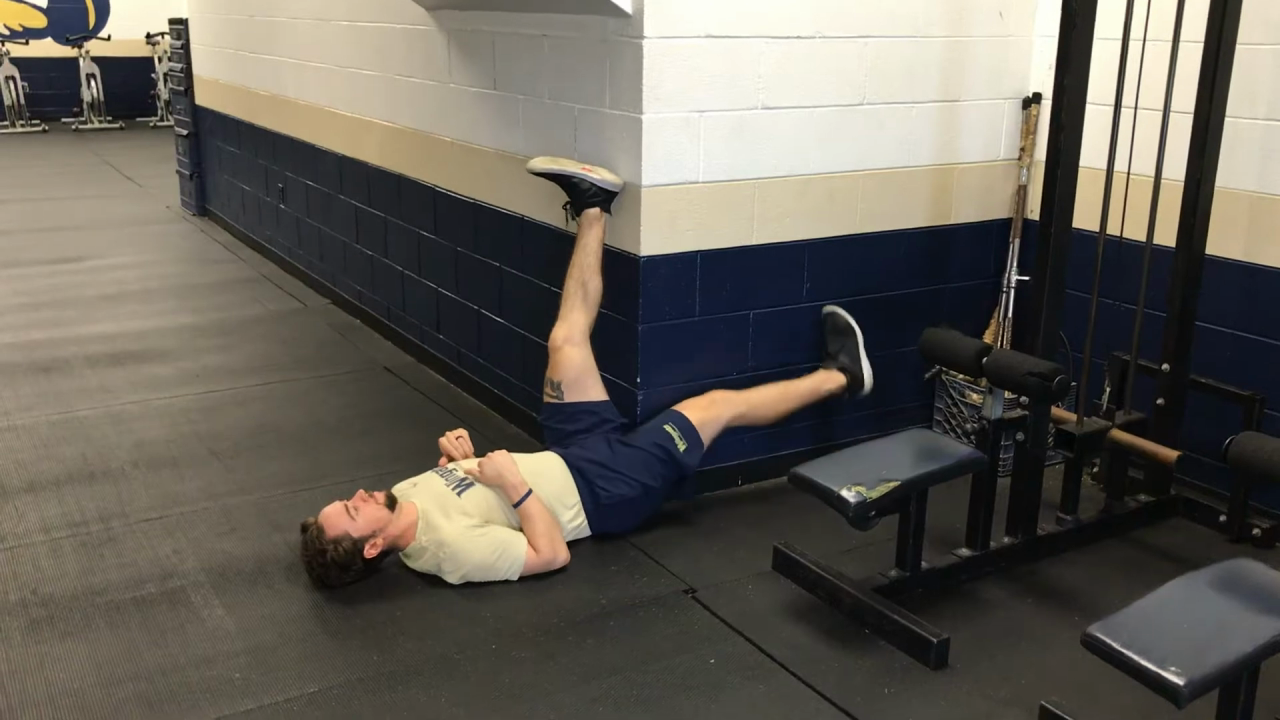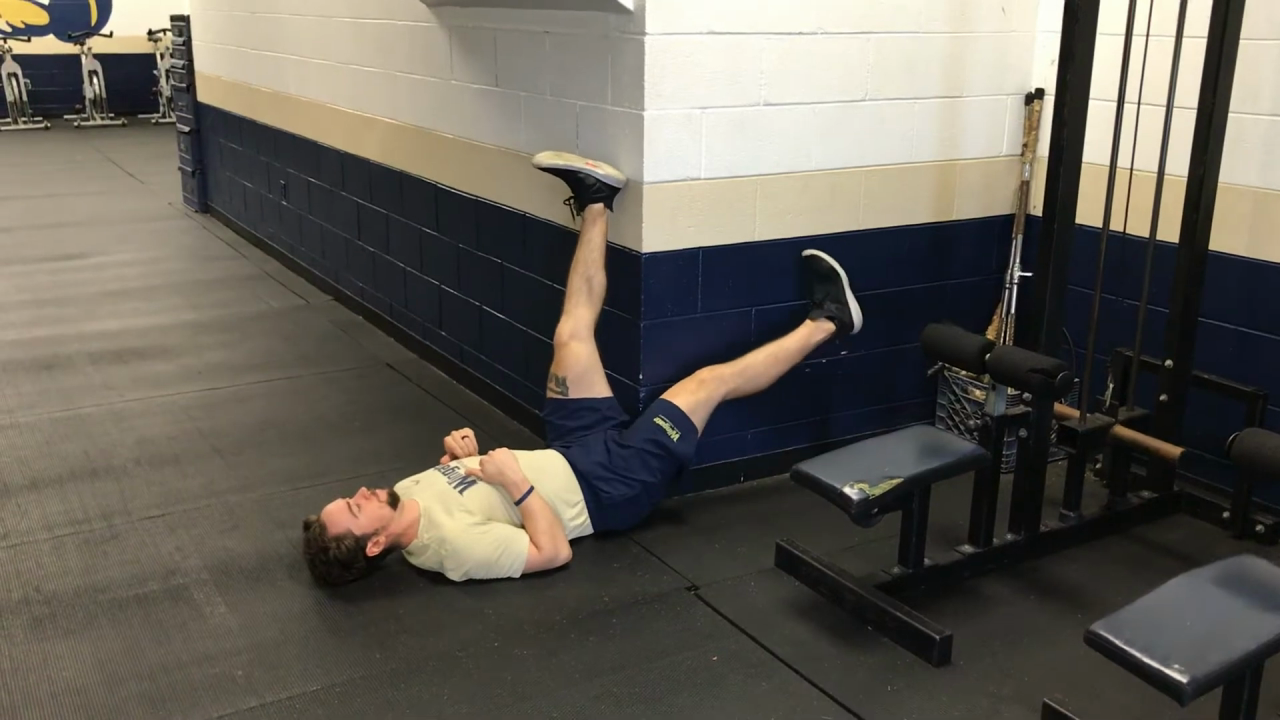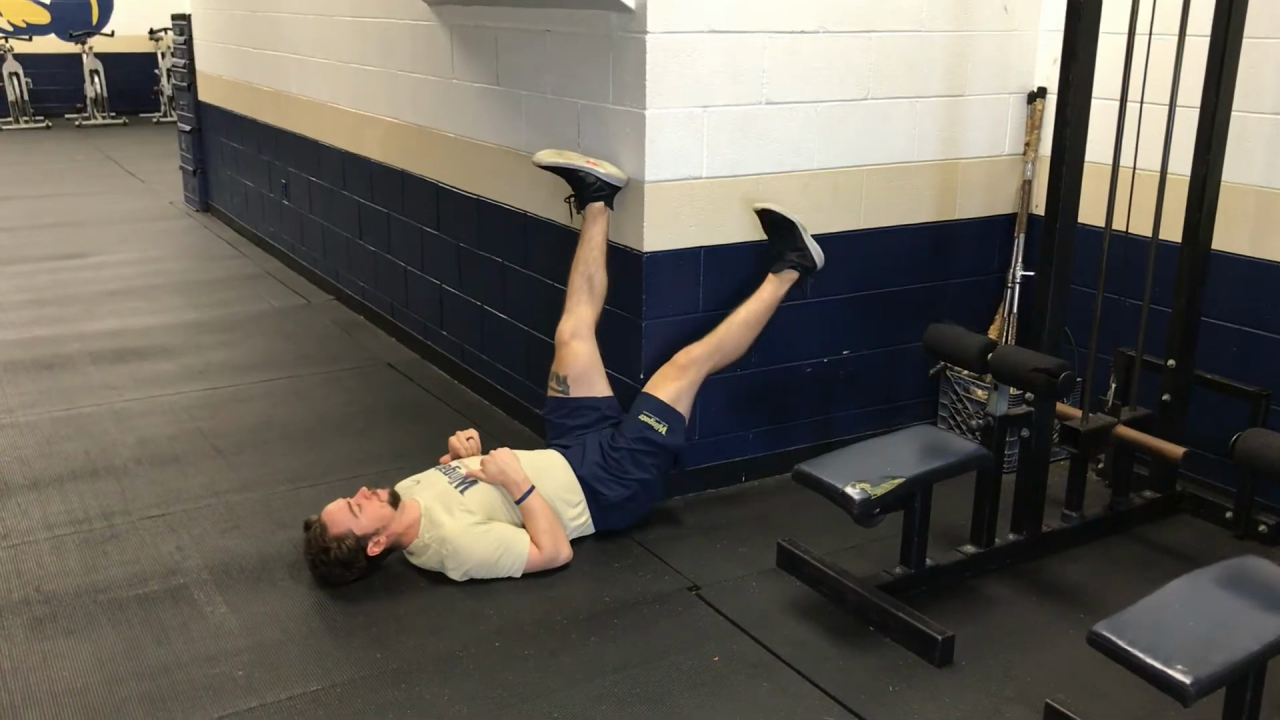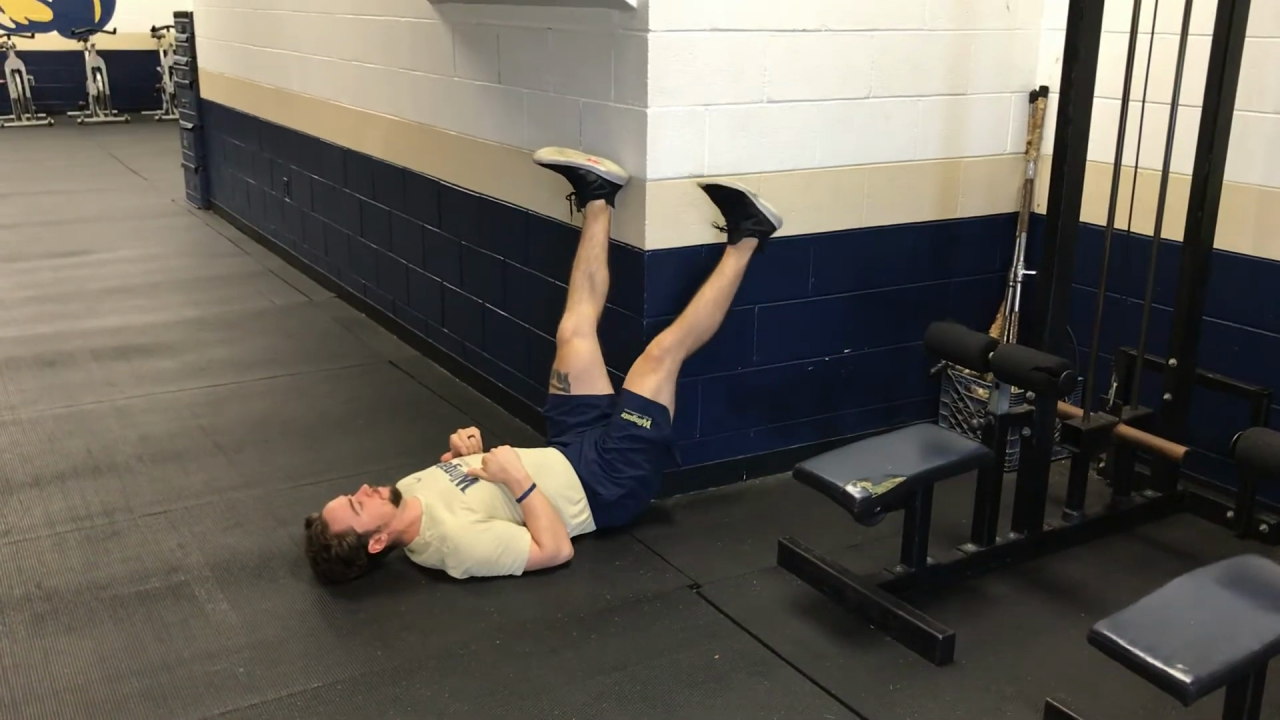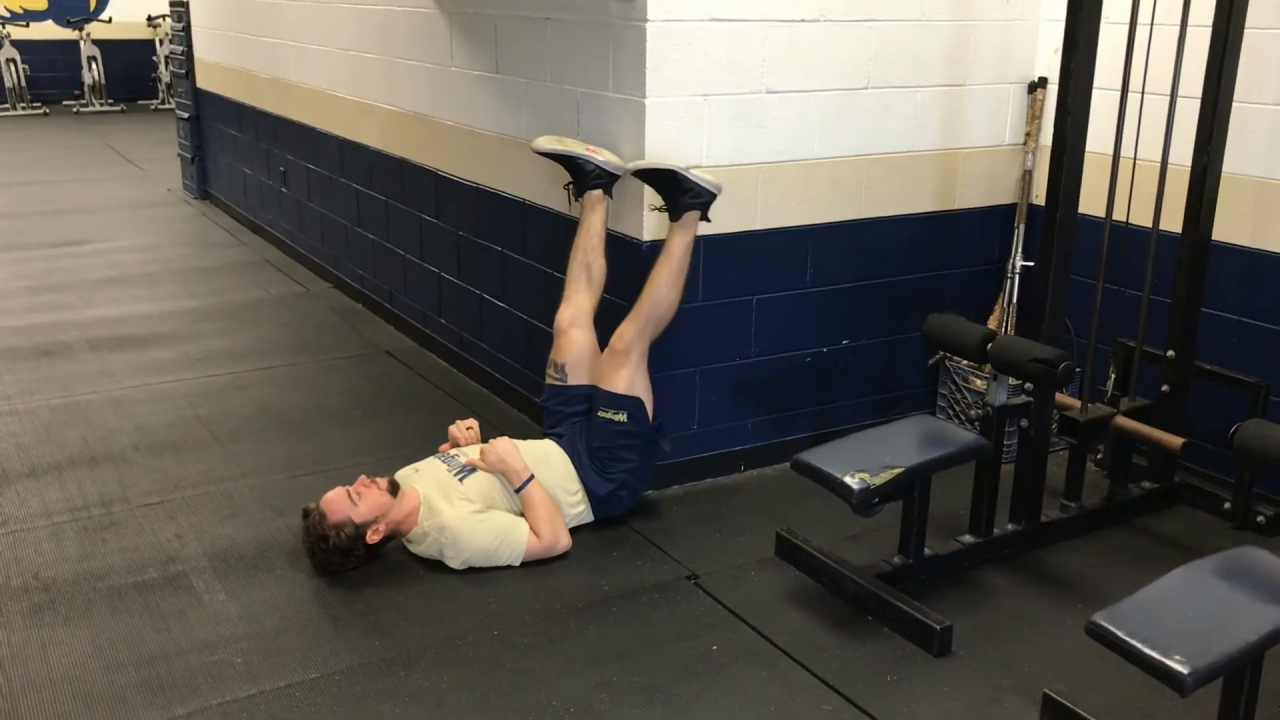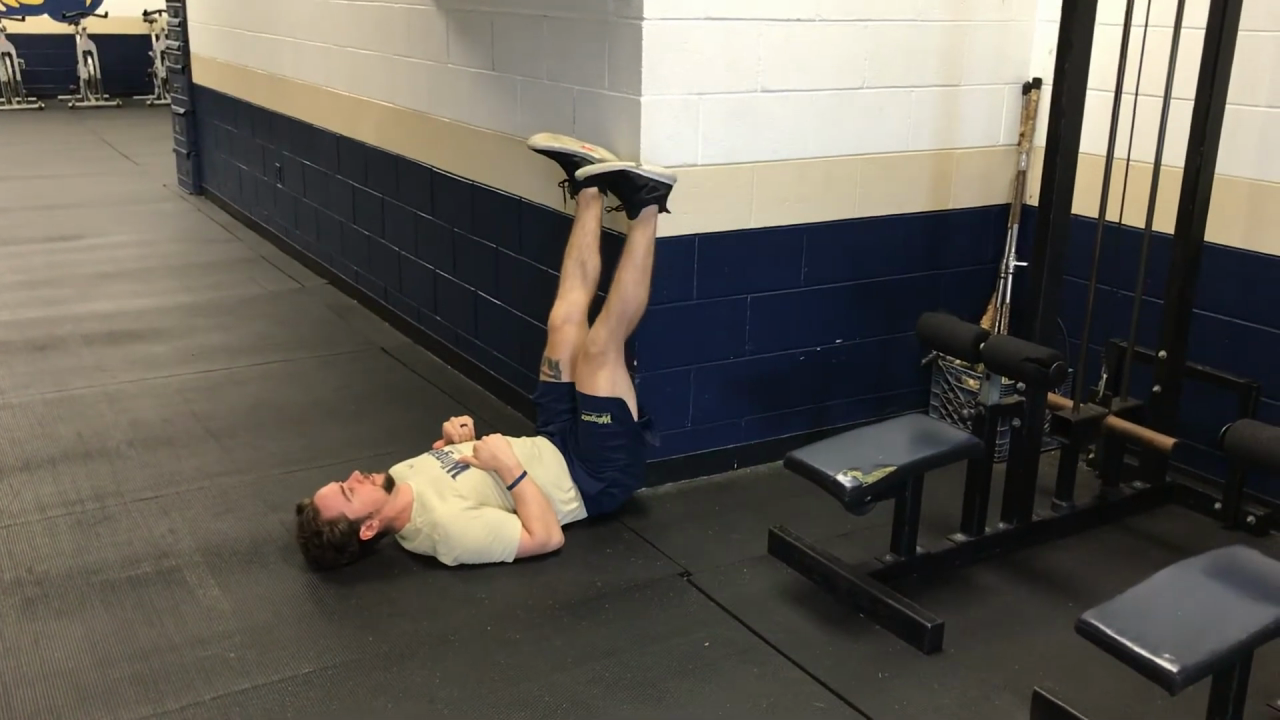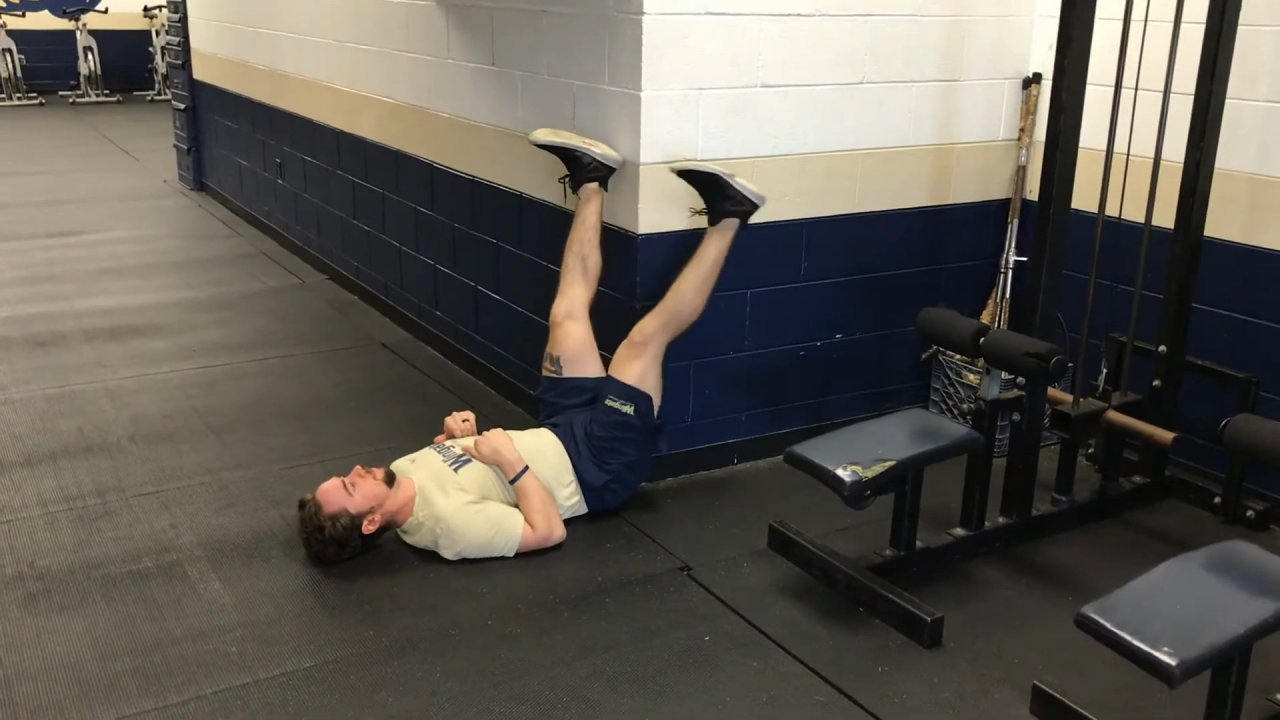
dt=0.7s
person 1, frame 1
left shoulder: (406, 501)
right shoulder: (450, 551)
right elbow: (552, 554)
left wrist: (457, 458)
right wrist: (514, 483)
left hip: (570, 457)
right hip: (603, 489)
left knee: (566, 339)
right knee: (722, 402)
left ankle: (591, 208)
right ankle: (840, 374)
person 1, frame 2
left shoulder: (410, 496)
right shoulder: (450, 547)
right elbow: (553, 552)
left wrist: (459, 455)
right wrist: (515, 481)
left hip: (572, 453)
right hip: (608, 486)
right knee: (711, 379)
left ankle: (594, 205)
right ankle: (823, 324)
person 1, frame 3
left shoulder: (408, 497)
right shoulder: (450, 546)
right elbow: (554, 552)
left wrist: (463, 456)
right wrist: (516, 481)
left hip: (572, 454)
right hip: (609, 485)
right knee: (689, 362)
left ankle: (595, 202)
right ankle: (785, 271)
person 1, frame 4
left shoulder: (411, 493)
right shoulder: (451, 543)
right elbow: (555, 550)
left wrist: (464, 455)
right wrist: (517, 479)
left hip: (568, 452)
right hip: (607, 483)
right knee: (662, 352)
left ankle: (595, 200)
right ankle: (742, 242)
person 1, frame 5
left shoulder: (406, 485)
right shoulder: (449, 534)
right elbow: (554, 540)
left wrist: (461, 445)
right wrist: (516, 469)
left hip: (564, 445)
right hip: (603, 477)
right knee: (625, 345)
left ankle: (594, 189)
right ankle: (686, 213)
person 1, frame 6
left shoulder: (403, 479)
right shoulder: (442, 529)
right elbow: (546, 537)
left wrist: (454, 443)
right wrist: (510, 467)
left hip: (555, 443)
right hip: (597, 477)
right knee: (601, 347)
left ankle: (591, 191)
right ankle: (643, 209)
person 1, frame 7
left shoulder: (404, 476)
right shoulder: (445, 526)
right elbow: (548, 532)
left wrist: (455, 436)
right wrist: (510, 462)
left hip: (559, 434)
right hip: (598, 469)
right knee: (643, 340)
left ankle: (589, 181)
right ankle: (724, 221)
